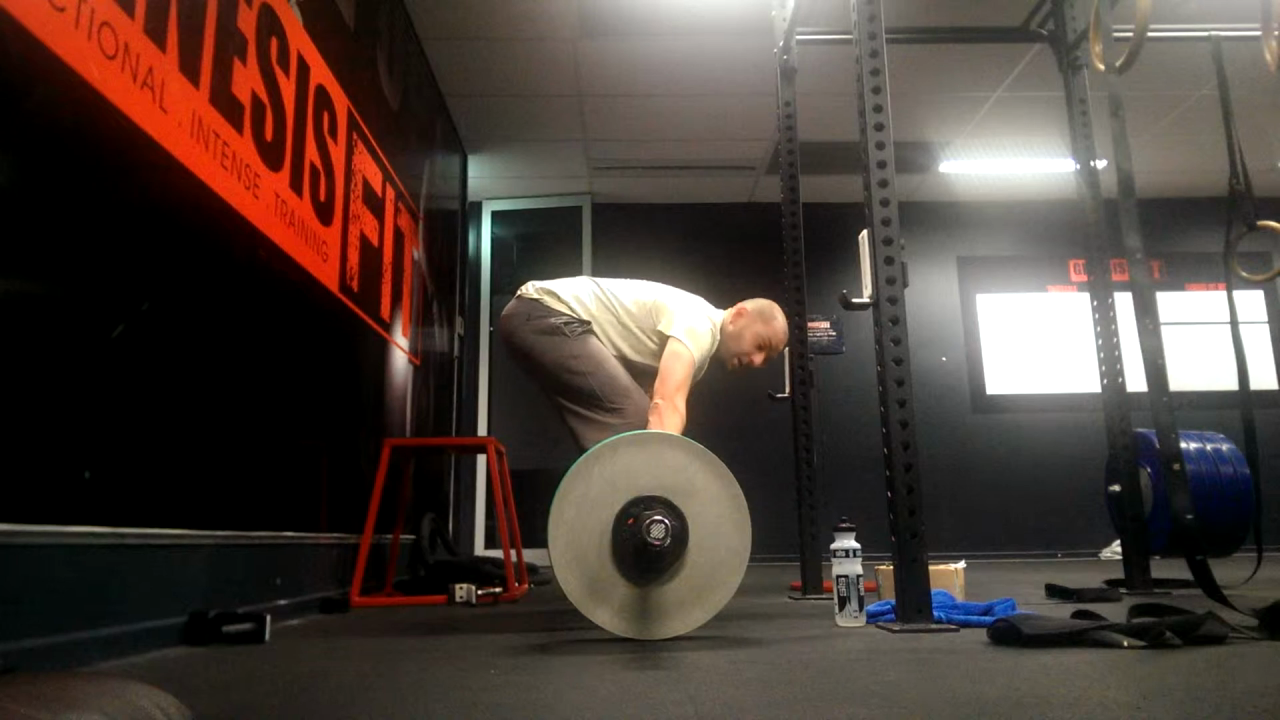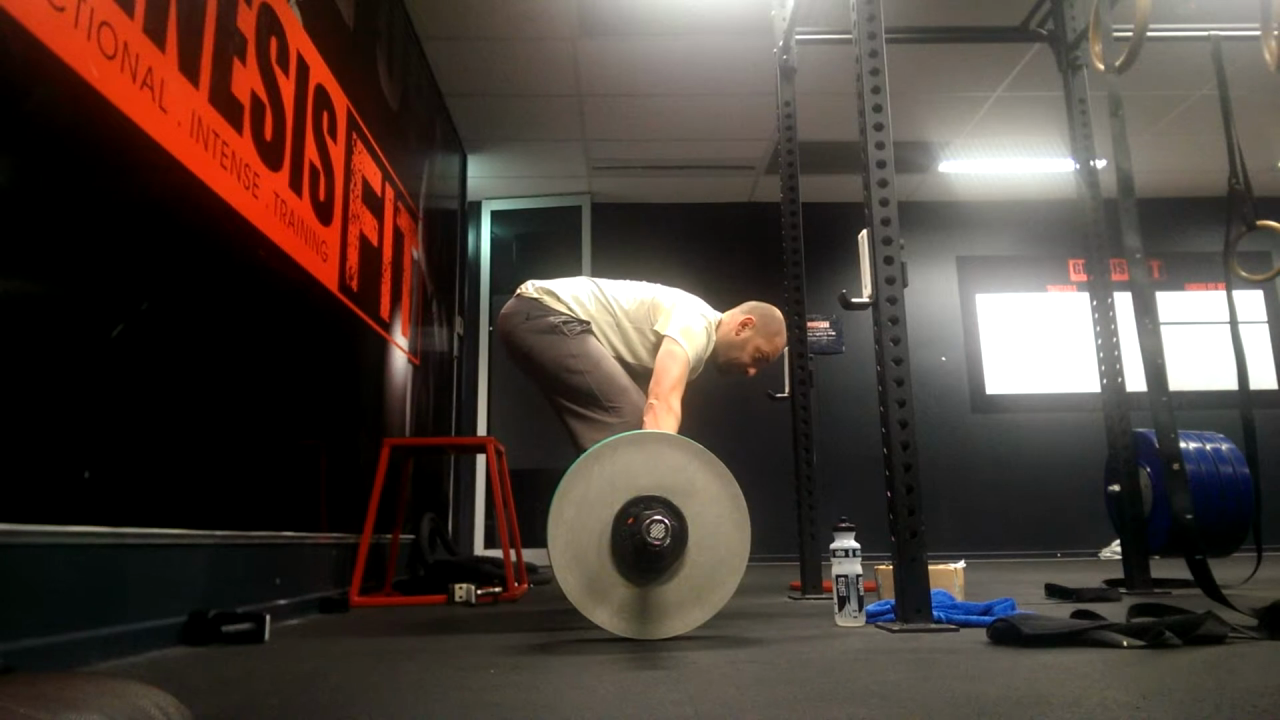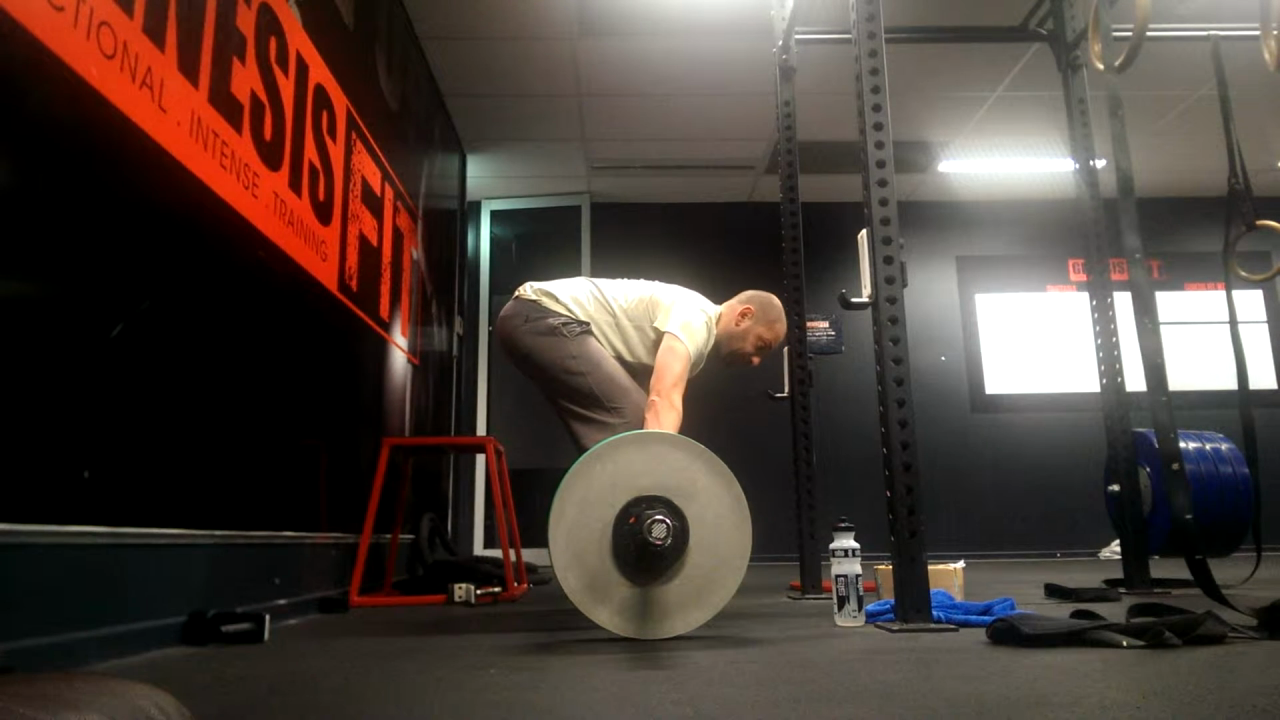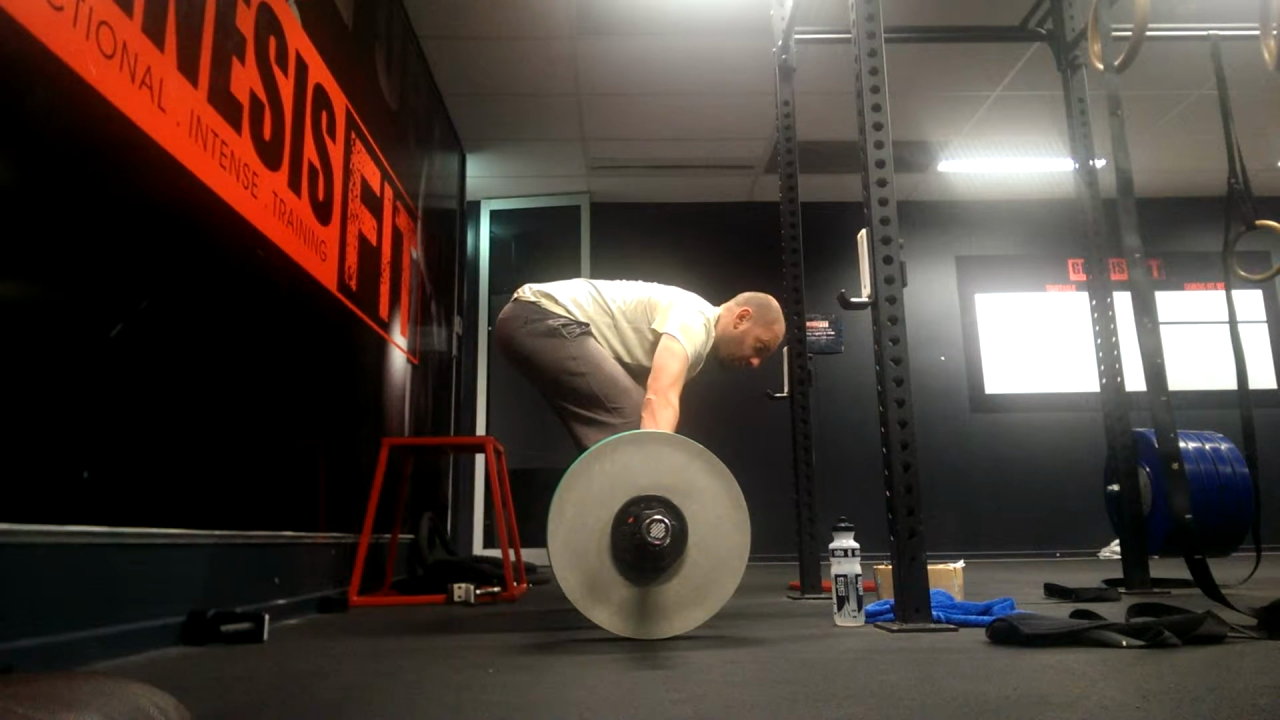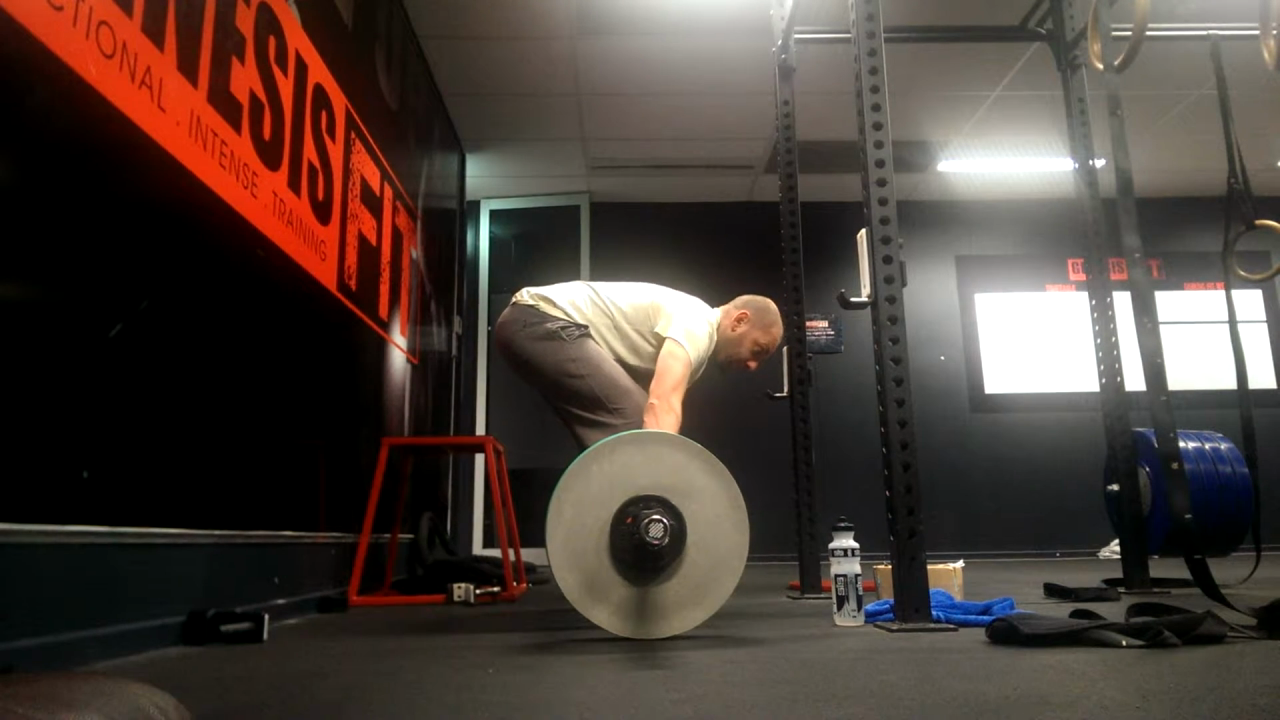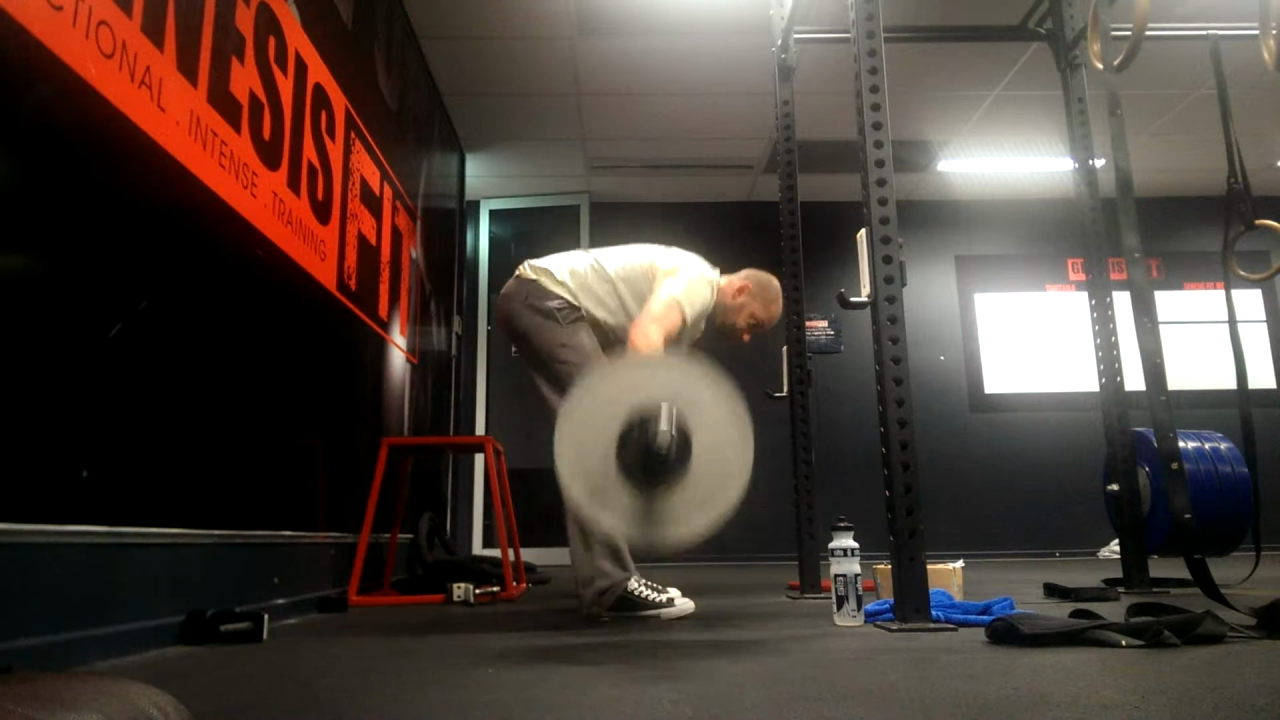
dt=0.4s
person 1, frame 1
left shoulder: (693, 354)
right shoulder: (699, 323)
right elbow: (667, 404)
left hip: (533, 318)
right hip: (542, 313)
left knee: (629, 424)
right knee: (629, 423)
person 1, frame 2
left shoulder: (693, 348)
right shoulder: (696, 322)
left elbow: (653, 405)
right elbow: (661, 404)
left hip: (531, 317)
right hip: (542, 314)
left knee: (622, 427)
right knee: (627, 424)
person 1, frame 3
left shoulder: (696, 340)
right shoulder: (695, 317)
left elbow: (658, 400)
right elbow: (663, 400)
left hip: (530, 320)
right hip: (540, 315)
left knee: (625, 426)
right knee: (629, 423)
person 1, frame 4
left shoulder: (694, 341)
right shoulder: (695, 319)
right elbow: (659, 400)
left hip: (529, 322)
right hip: (539, 317)
left knee: (623, 424)
right knee: (629, 423)
person 1, frame 5
left shoulder: (695, 344)
right shoulder: (697, 324)
right elbow: (661, 405)
left hip: (529, 324)
right hip: (538, 321)
left knee: (621, 427)
right knee: (629, 427)
person 1, frame 6
left shoulder: (694, 315)
right shoulder: (697, 283)
right elbow: (643, 338)
left hip: (536, 301)
right hip: (540, 296)
left ankle: (606, 581)
right ankle: (609, 588)
